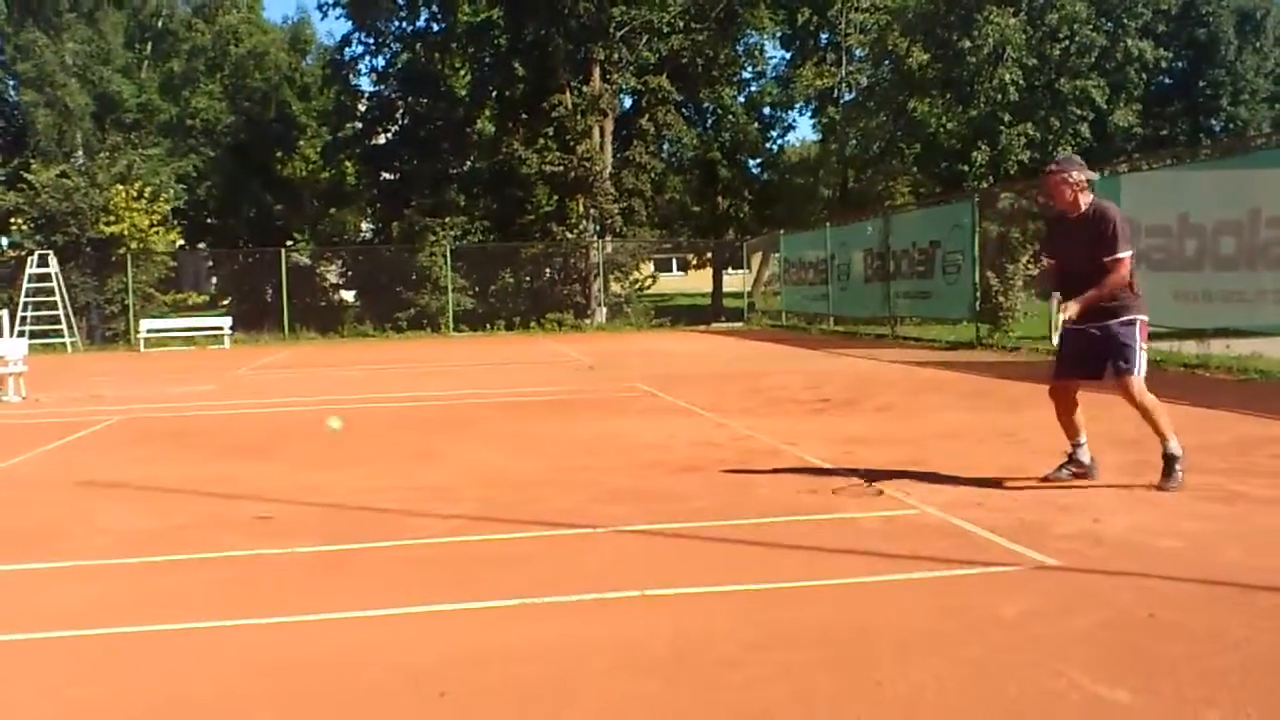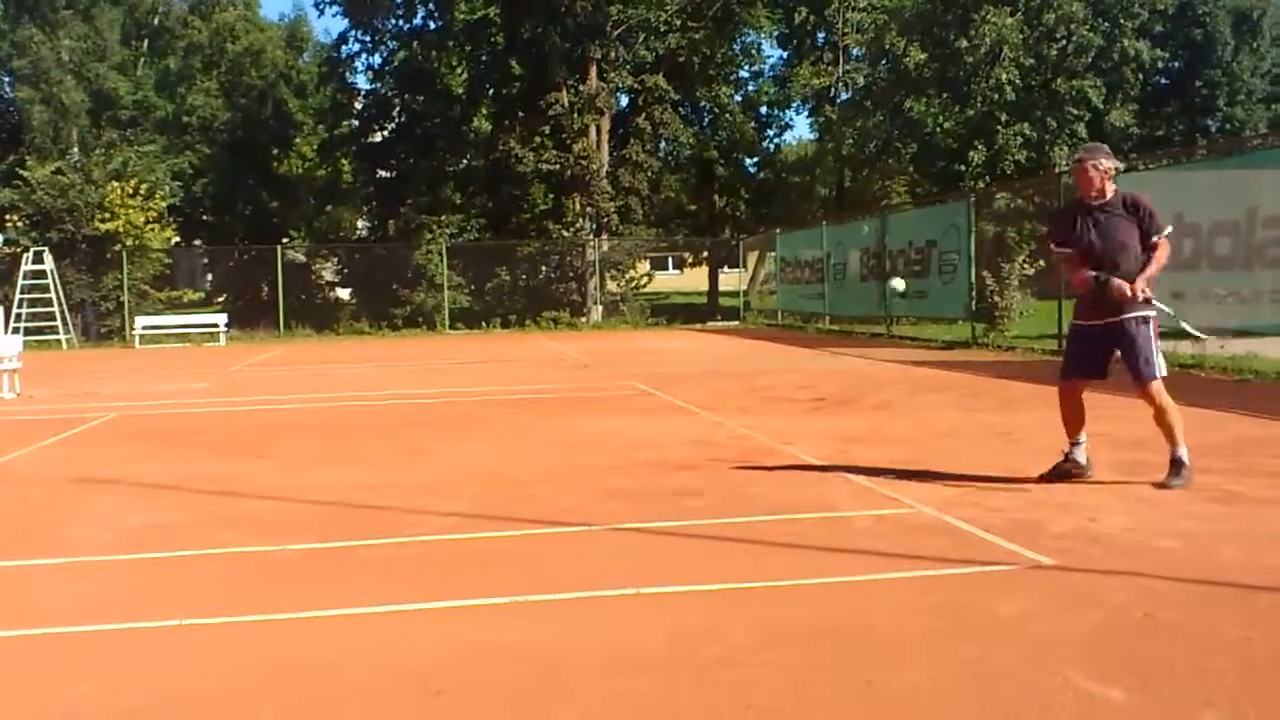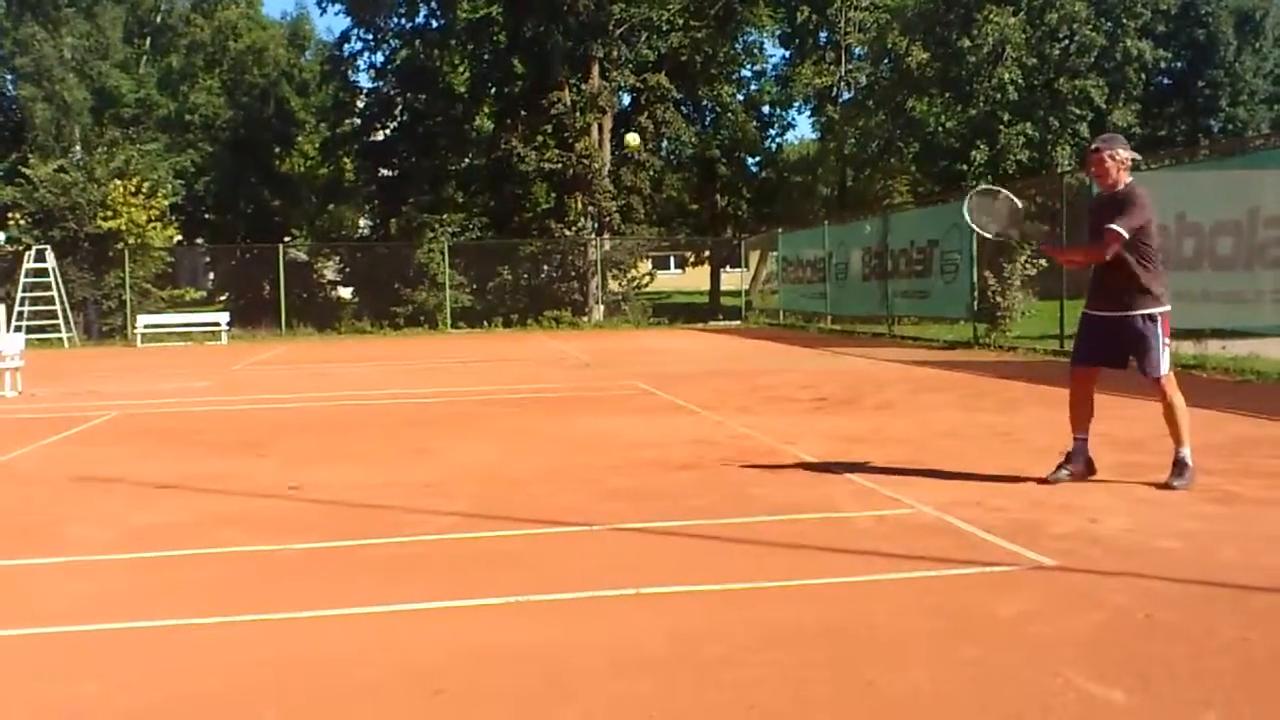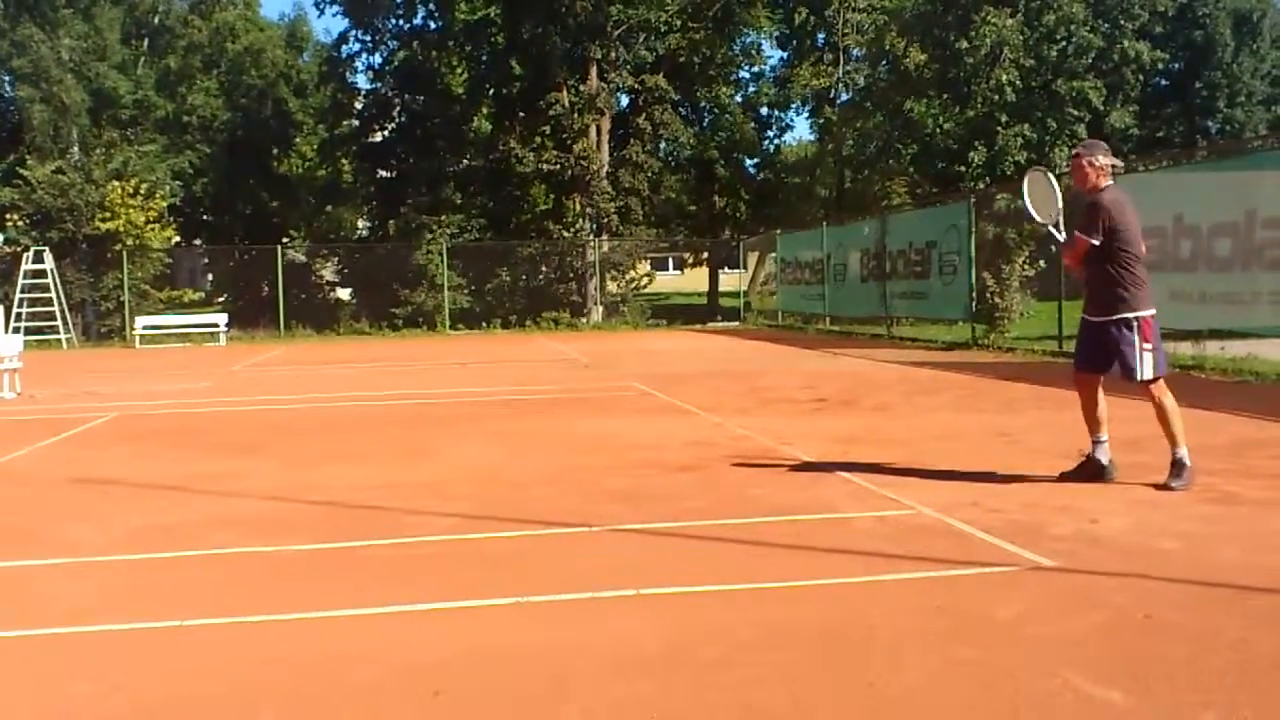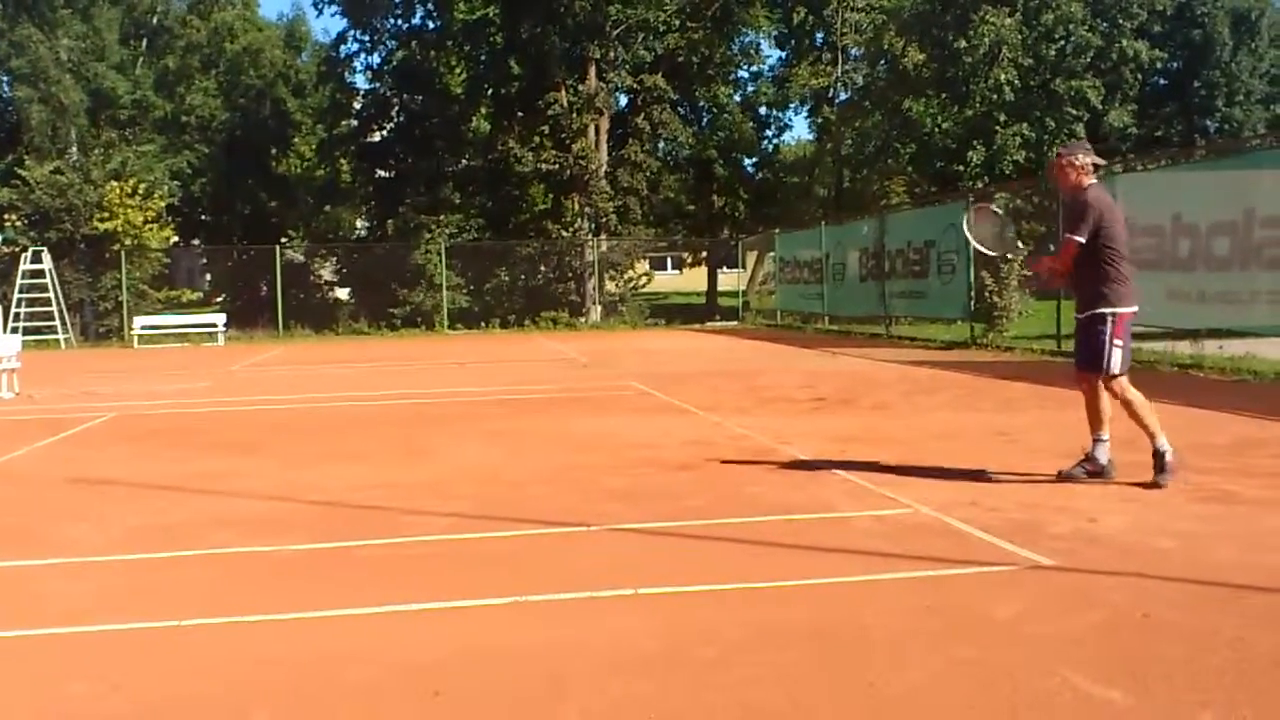
dt=0.2s
person 1, frame 1
left shoulder: (1107, 216)
right shoulder: (1054, 224)
left elbow: (1121, 274)
right elbow: (1051, 270)
left wrist: (1078, 304)
right wrist: (1062, 303)
left hip: (1121, 314)
right hip: (1079, 321)
left knee: (1132, 389)
right knee: (1060, 389)
left ankle: (1174, 455)
right ankle: (1081, 459)
person 1, frame 2
left shoulder: (1134, 204)
right shoulder: (1067, 215)
left elbow: (1163, 247)
right elbow: (1069, 268)
left wrist: (1142, 279)
right wrist: (1107, 284)
left hip: (1134, 313)
right hip: (1089, 316)
left knee: (1152, 390)
right knee: (1069, 389)
left ankle: (1181, 460)
right ankle: (1076, 458)
person 1, frame 3
left shoulder: (1135, 197)
right shoulder: (1101, 200)
left elbow: (1103, 251)
left wrist: (1058, 253)
right wrist: (1070, 256)
left hip: (1144, 306)
right hip: (1103, 305)
left knee: (1163, 383)
right knee: (1080, 377)
left ankle: (1183, 462)
right ankle: (1081, 455)
person 1, frame 4
left shoulder: (1100, 203)
right shoulder: (1111, 200)
left elbow: (1074, 254)
right elbow: (1138, 249)
left wrist: (1071, 256)
right wrist: (1091, 266)
left hip: (1128, 310)
right hip: (1100, 310)
left knee: (1152, 385)
right knee: (1086, 381)
left ankle: (1181, 462)
right ankle: (1100, 459)
person 1, frame 5
left shoulder: (1085, 201)
right shoulder: (1091, 199)
left elbow: (1065, 258)
left wrist: (1047, 268)
right wrist: (1065, 272)
left hip: (1112, 304)
right hip: (1092, 304)
left knee: (1115, 383)
right knee: (1088, 380)
left ankle: (1164, 453)
right ankle: (1099, 456)
